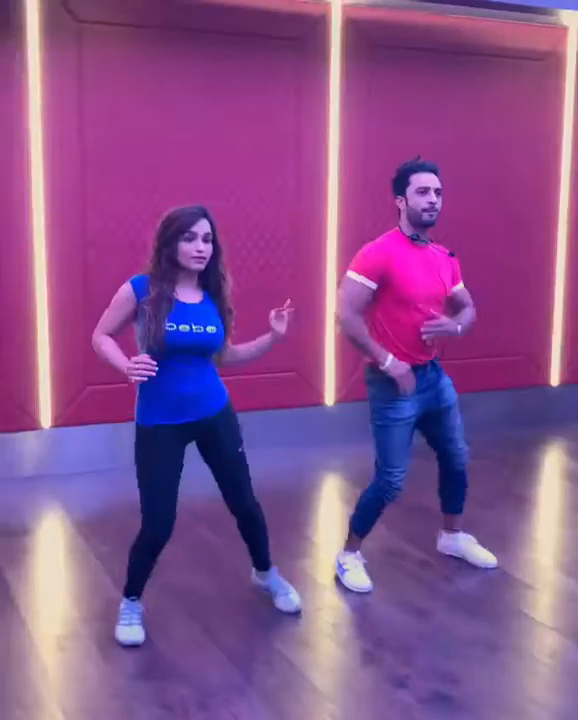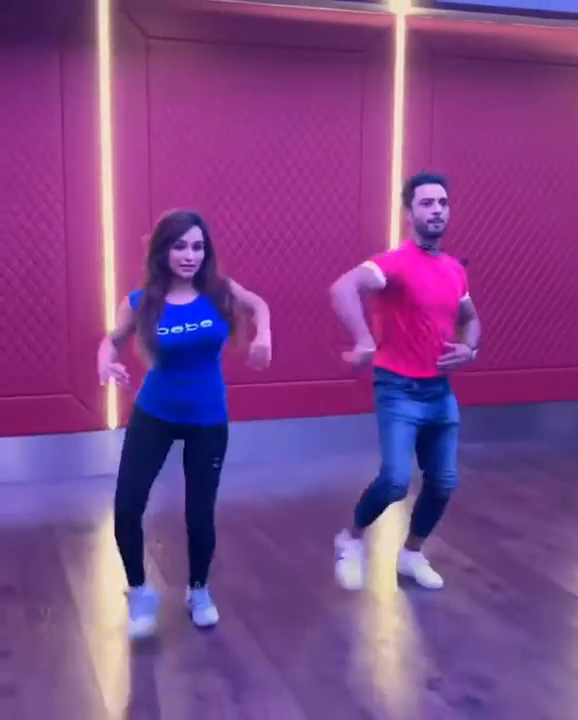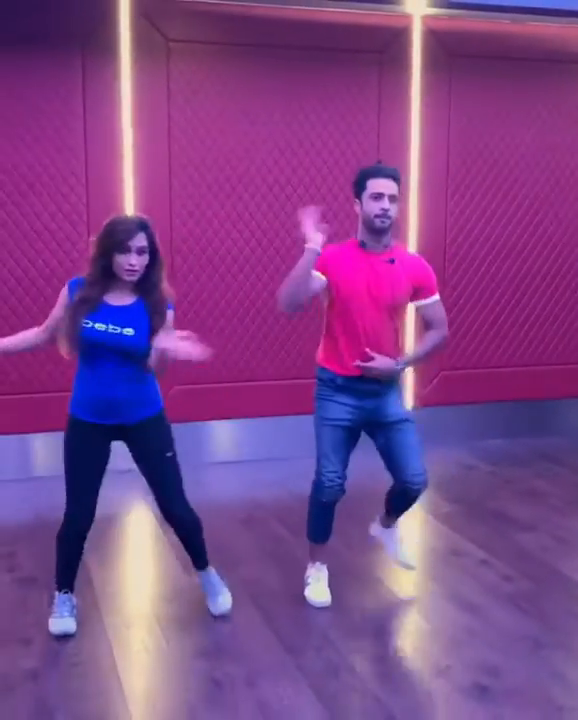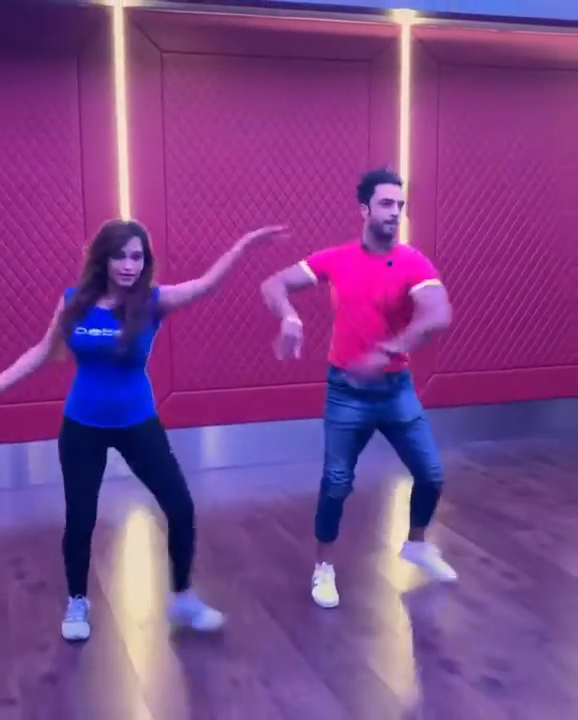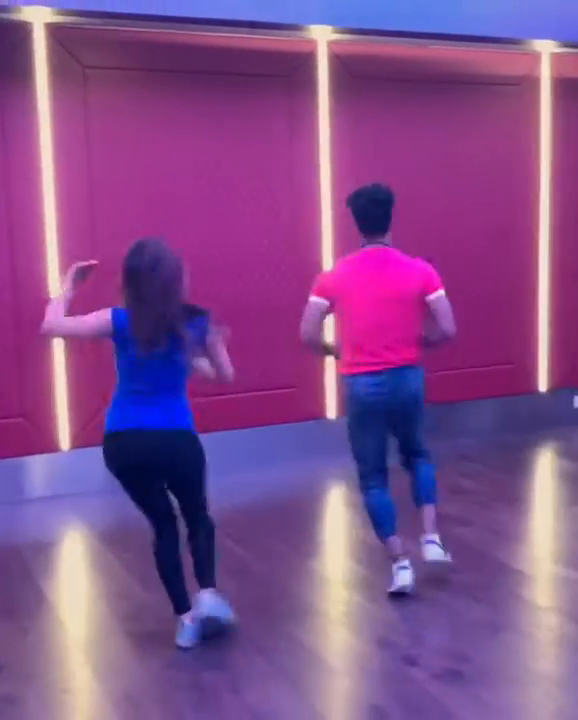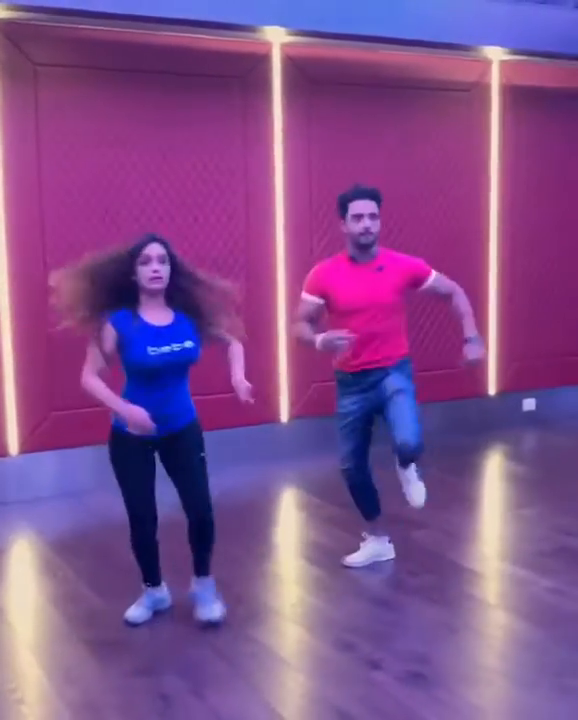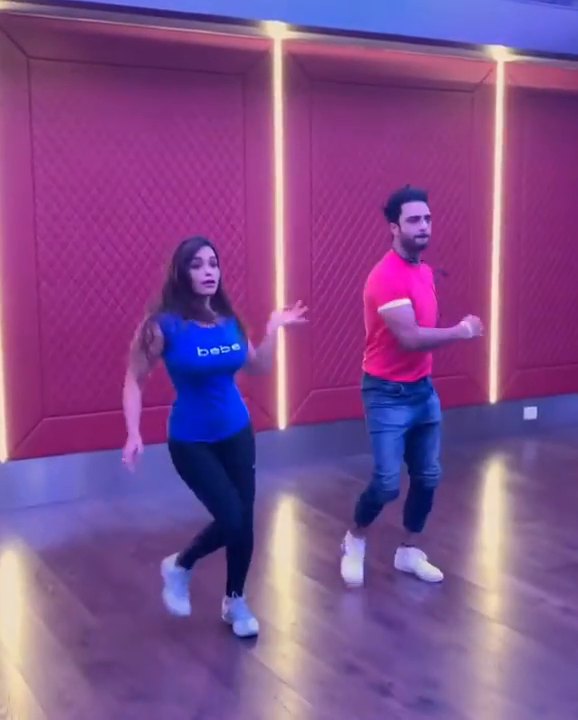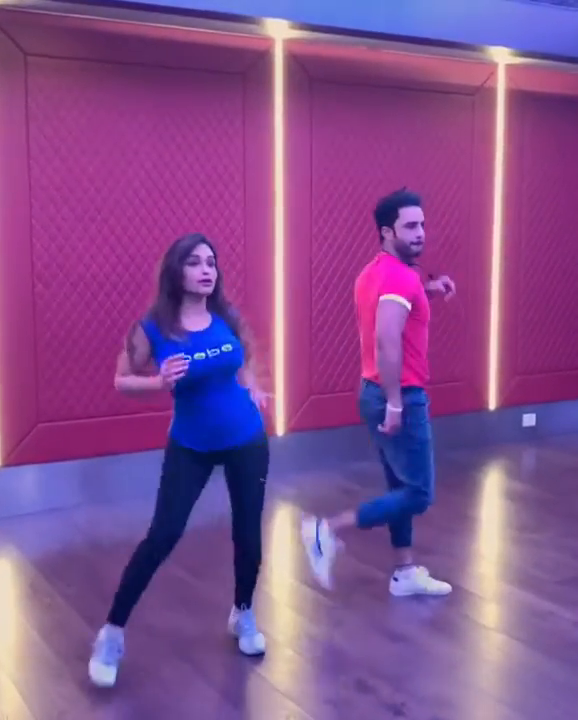
dt=0.5s
person 1, frame 1
left shoulder: (215, 297)
right shoulder: (140, 290)
right elbow: (101, 335)
left wrist: (273, 335)
right wrist: (126, 365)
left hip: (214, 416)
right hip: (159, 423)
left knee: (244, 503)
right knee: (157, 524)
left ankle: (266, 575)
right ankle: (130, 604)
person 1, frame 2
left shoulder: (219, 291)
right shoulder: (141, 301)
left elbow: (258, 302)
right elbow: (112, 340)
left wrist: (262, 335)
right wrist: (106, 364)
left hip: (207, 421)
right hip: (153, 416)
left knee: (200, 513)
right knee: (127, 506)
left ankle: (198, 591)
right ankle: (140, 592)
person 1, frame 3
left shoulder: (157, 305)
right shoulder: (78, 292)
left elbow: (159, 361)
right elbow: (44, 333)
left wrist: (172, 350)
left hip: (144, 419)
right hip: (87, 422)
left knee: (175, 506)
right knee: (78, 514)
left ankle: (207, 575)
right ankle: (64, 597)
person 1, frame 4
left shoulder: (153, 301)
right shoulder: (74, 302)
left elbow: (204, 285)
right elbow: (43, 351)
left wrist: (241, 248)
left hip: (141, 425)
right hip: (82, 427)
left knee: (182, 509)
right knee: (80, 519)
left ankle: (183, 598)
right ankle: (77, 603)
person 1, frame 5
left shoulder: (118, 319)
right shoulder: (197, 322)
left elbow: (51, 326)
right elbow: (223, 372)
left wrist: (69, 284)
left hip: (119, 441)
right hip: (176, 440)
left knee: (163, 524)
right knee: (198, 519)
left ankle: (188, 618)
right ankle: (207, 597)
person 1, frame 6
left shoulder: (192, 314)
right shoulder: (117, 322)
left elbow: (232, 342)
right elbow: (90, 377)
left wrist: (238, 378)
right wrist: (126, 410)
left hip: (182, 428)
right hip: (132, 435)
left knee: (200, 510)
right knee: (143, 519)
left ankle: (204, 584)
right ankle: (154, 591)
person 1, frame 7
left shoulder: (229, 320)
right shoulder: (163, 325)
left elbow: (256, 366)
right elbow: (133, 380)
left wrist: (275, 329)
right wrist: (134, 434)
left hip: (236, 433)
right hip: (191, 442)
left knee: (244, 525)
right knee: (231, 522)
left ankle: (234, 601)
right ankle: (179, 567)
person 1, frame 8
left shoulder: (227, 318)
right shoulder: (152, 329)
right elbow: (121, 380)
left wrist: (251, 386)
right wrist: (158, 381)
left hip: (246, 441)
right hip: (189, 447)
left knee: (247, 536)
right knee: (161, 537)
left ankle: (243, 616)
right ankle: (112, 634)
person 2, frame 1
left shoulder: (445, 258)
right shoulder: (378, 254)
left elbow: (468, 308)
right elbow: (347, 313)
left wrist: (455, 326)
right wrist: (386, 362)
left hip: (434, 376)
right hip: (396, 383)
left knee: (455, 459)
right knee: (390, 480)
left ankle: (452, 536)
right ankle: (349, 555)
person 2, frame 2
left shoulder: (455, 270)
right shoulder: (395, 263)
left elbow: (470, 320)
right elbow: (342, 290)
left wrist: (469, 349)
right wrist: (364, 340)
left hip: (441, 391)
right hip: (399, 390)
left knee: (442, 483)
right knee: (396, 479)
left ankle: (411, 553)
right ankle: (351, 538)
person 2, frame 3
left shoulder: (415, 268)
right shoulder: (330, 258)
left elbow: (439, 329)
right elbow: (287, 305)
left wrist: (401, 363)
right wrist: (309, 248)
left hip: (385, 391)
right hip: (336, 390)
left knee: (413, 478)
right knee: (329, 484)
left ankle: (386, 527)
right ankle: (316, 568)
person 2, frame 4
left shoulder: (414, 266)
right shoulder: (334, 260)
left elbow: (439, 317)
right elbow: (273, 285)
left wrist: (386, 351)
right wrist: (288, 318)
left hip: (396, 386)
right hip: (346, 390)
left knee: (432, 474)
right knee: (337, 483)
left ankle: (418, 544)
right ankle: (325, 568)
person 2, frame 5
left shoulder: (331, 276)
right shoulder: (420, 270)
left elbow: (308, 335)
right elbow: (446, 331)
left wrist: (337, 350)
left hip: (359, 387)
right hip: (405, 382)
left knee: (371, 477)
right knee: (416, 458)
left ankle: (399, 564)
right ankle: (430, 539)
person 2, frame 6
left shoulder: (405, 266)
right shoulder: (322, 274)
left elbow: (455, 293)
right elbow: (301, 325)
left wrist: (471, 337)
right wrist: (320, 339)
left hip: (393, 373)
right hip: (350, 383)
left knee: (408, 442)
right knee: (352, 466)
left ankle: (407, 466)
right ankle: (377, 540)
person 2, frame 7
left shoulder: (425, 271)
right shoulder: (385, 277)
right elbow: (411, 338)
right wrist: (462, 331)
left hip: (423, 389)
right hip: (387, 394)
left knee: (427, 477)
right knee: (386, 483)
left ankle: (409, 552)
right ankle: (355, 540)
person 2, frame 8
left shoulder: (377, 272)
right shoulder: (398, 275)
right elbow: (386, 341)
left wrist: (426, 292)
right wrist: (395, 403)
left hip: (380, 394)
right hip: (402, 398)
left knee: (404, 483)
right knee: (418, 494)
left ankle: (407, 575)
right ankle: (329, 530)
